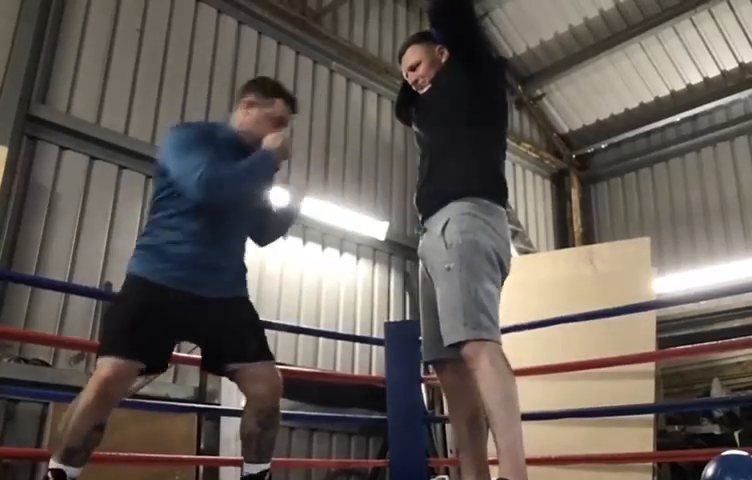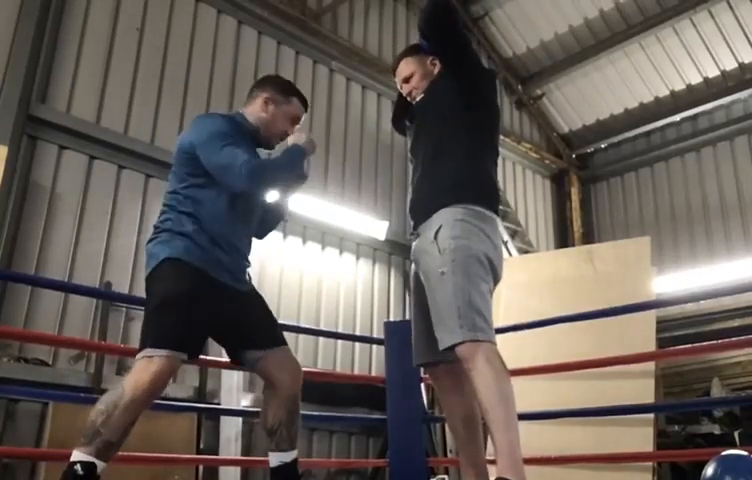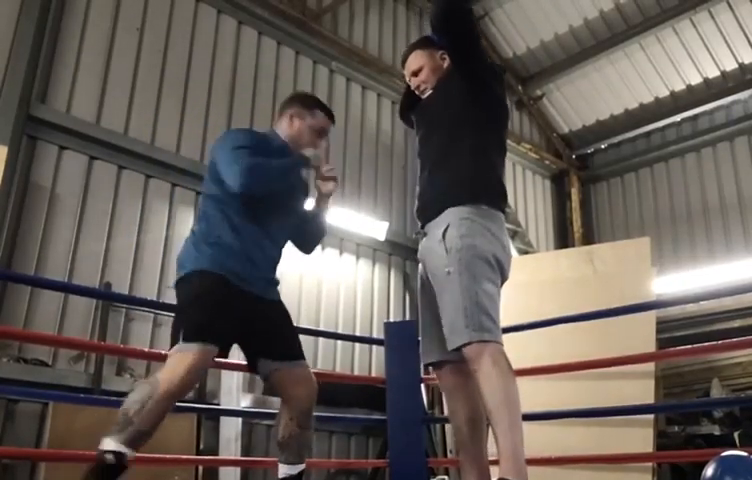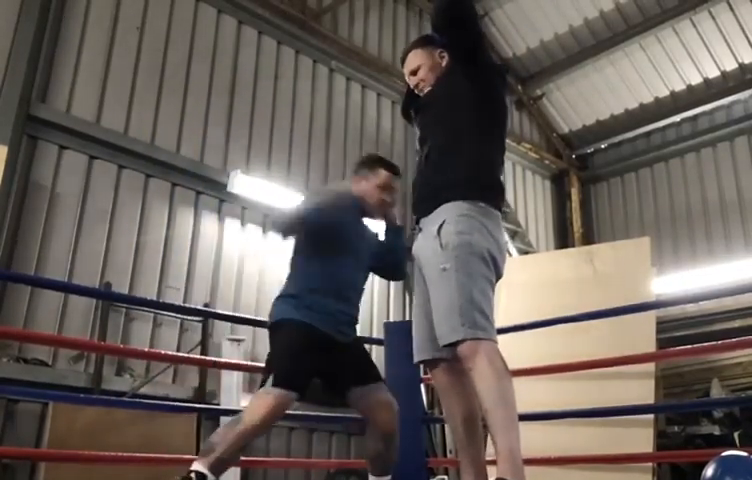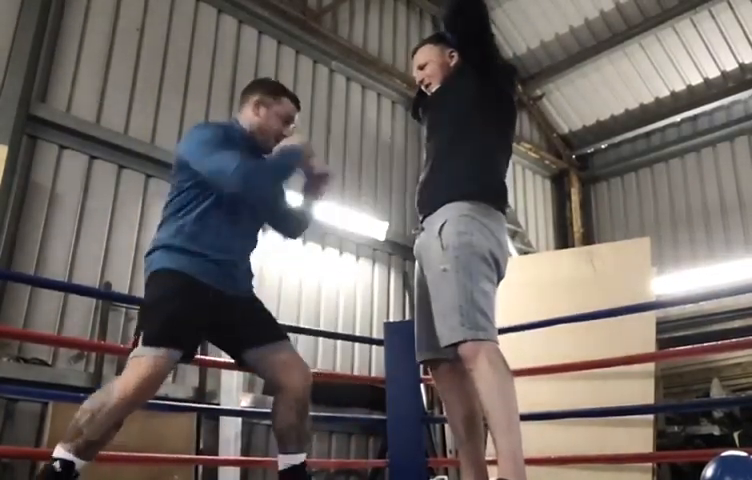
dt=1s
person 1, frame 1
left shoulder: (474, 74)
right shoulder: (433, 107)
right elbow: (401, 109)
left wrist: (424, 48)
right wrist: (416, 85)
left hip: (465, 217)
right hip: (437, 229)
left knee: (475, 342)
right knee: (448, 361)
person 1, frame 2
left shoulder: (467, 83)
right shoulder: (429, 114)
right elbow: (398, 120)
right wrist: (410, 96)
left hip: (459, 224)
right hip: (430, 236)
left knee: (471, 344)
right knee: (442, 365)
person 1, frame 3
left shoulder: (475, 81)
right shoulder: (435, 109)
right elbow: (405, 112)
right wrist: (417, 89)
left hip: (465, 224)
right hip: (437, 234)
left knee: (477, 344)
right knee: (449, 364)
person 1, frame 4
left shoulder: (475, 78)
right shoulder: (434, 105)
right elbow: (408, 109)
left hip: (460, 219)
right hip: (433, 229)
left knee: (472, 342)
right knee: (442, 360)
person 1, frame 5
left shoulder: (484, 79)
right shoulder: (444, 104)
right elbow: (419, 108)
left hip: (464, 219)
right hip: (437, 228)
left knee: (473, 343)
right knee: (444, 361)
person 2, frame 1
left shoulder: (254, 163)
right shoulder: (188, 138)
left elbow: (262, 233)
right elbow: (207, 188)
left wrist: (290, 212)
right wrist: (266, 158)
left hip: (223, 293)
right hip: (157, 281)
left knee: (266, 387)
right knee: (108, 381)
person 2, frame 2
left shoulder: (245, 153)
right shoulder: (212, 128)
left elbow: (260, 224)
right elbow: (252, 176)
left wrist: (290, 184)
right wrist: (297, 153)
left hip: (230, 279)
right hip: (183, 265)
left knee: (286, 374)
right knee: (153, 372)
person 2, frame 3
left shoulder: (295, 181)
right shoulder: (239, 142)
left elbow: (307, 242)
right elbow: (246, 180)
left wrist: (321, 202)
right wrist: (300, 161)
left hip: (260, 291)
right hip: (210, 274)
left knee: (301, 387)
right knee: (189, 365)
person 2, frame 4
left shoulder: (366, 235)
right shoulder: (326, 211)
left elbow: (396, 270)
right elbow: (286, 224)
left wrist: (393, 225)
right wrist: (344, 198)
left hip: (340, 335)
right hip: (300, 324)
left knee: (386, 412)
right knee: (269, 408)
person 2, frame 5
left shoulder: (259, 169)
right shoulder: (205, 137)
left elbow: (289, 226)
right elbow: (240, 179)
left wrist: (312, 197)
right wrist: (292, 156)
left hip: (232, 288)
right hip: (179, 275)
left knee: (295, 377)
right knee: (145, 376)
